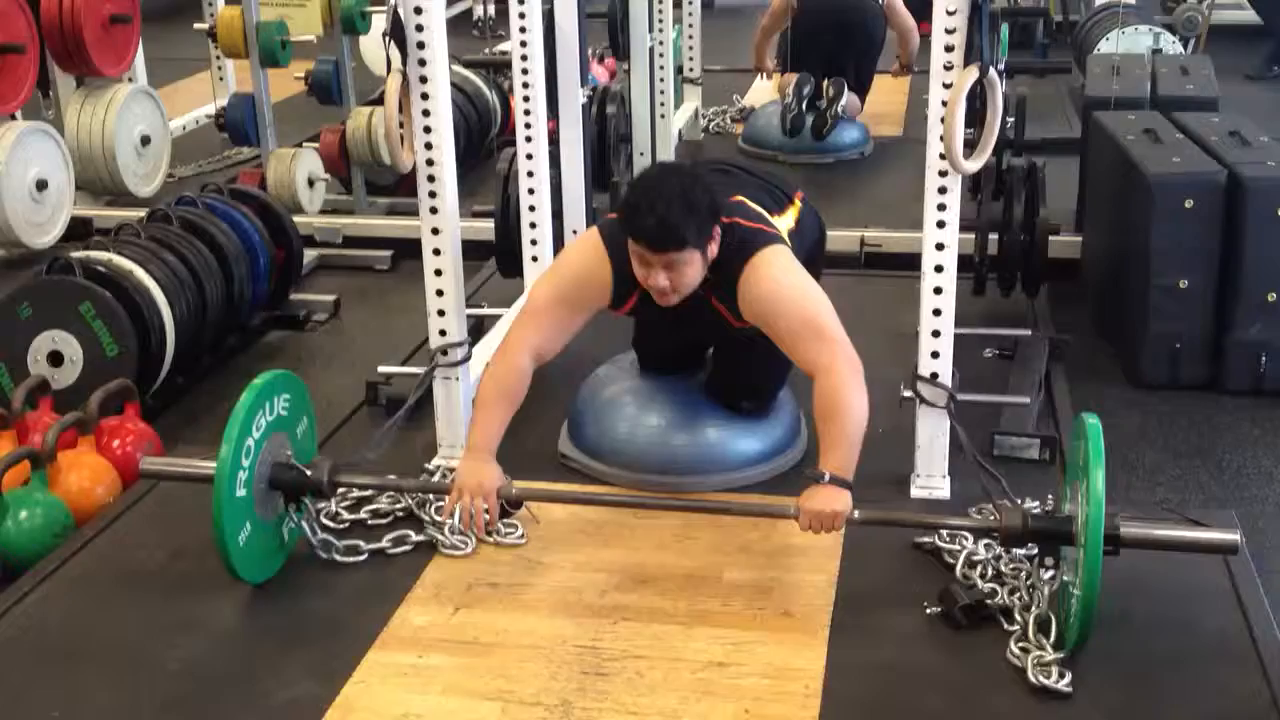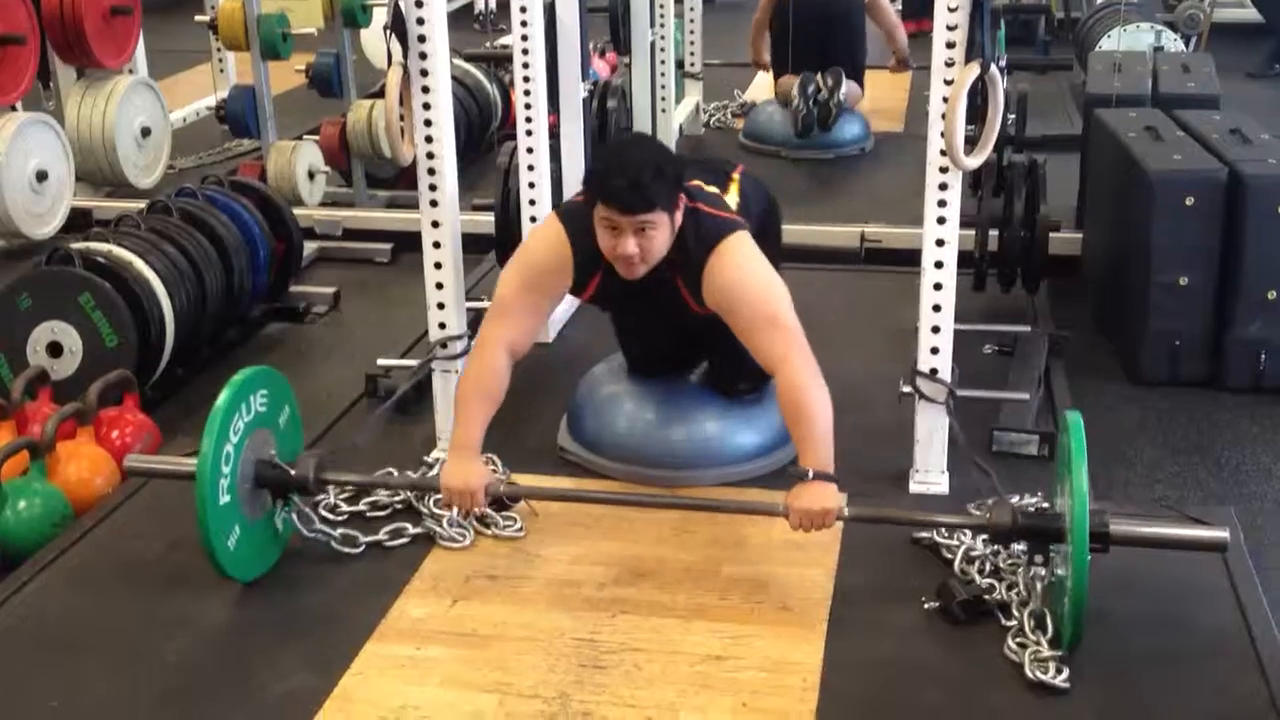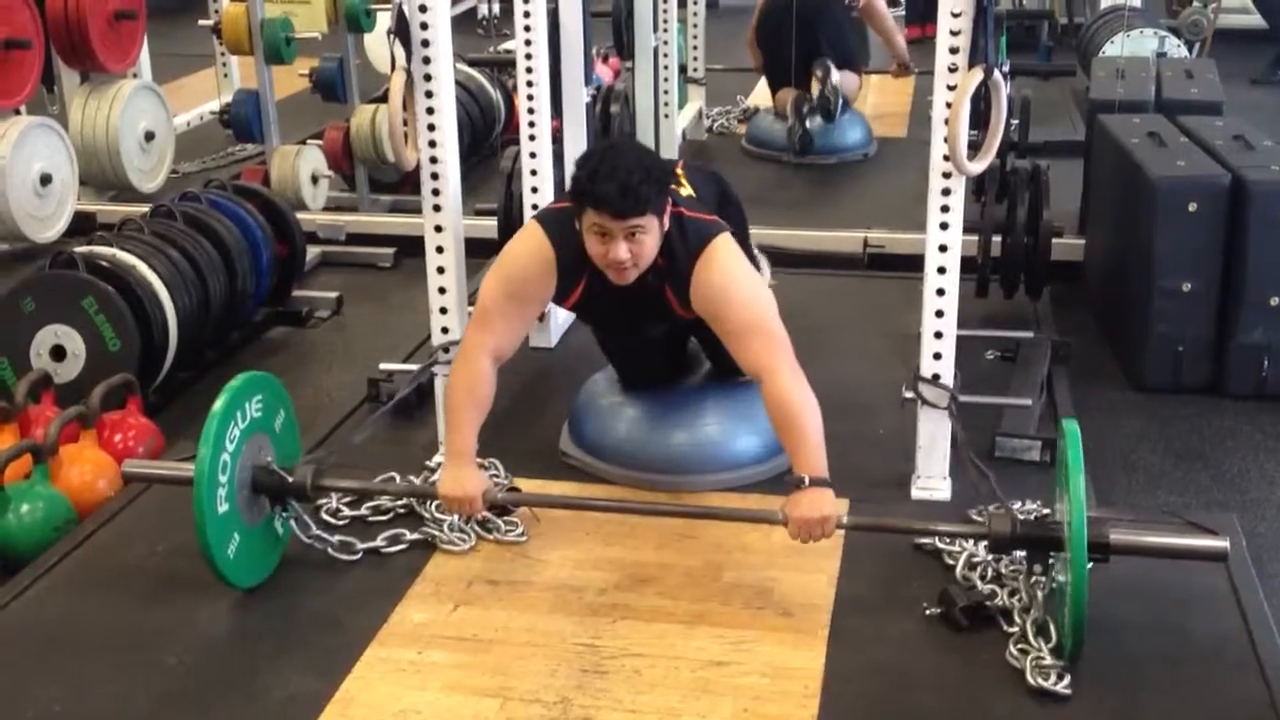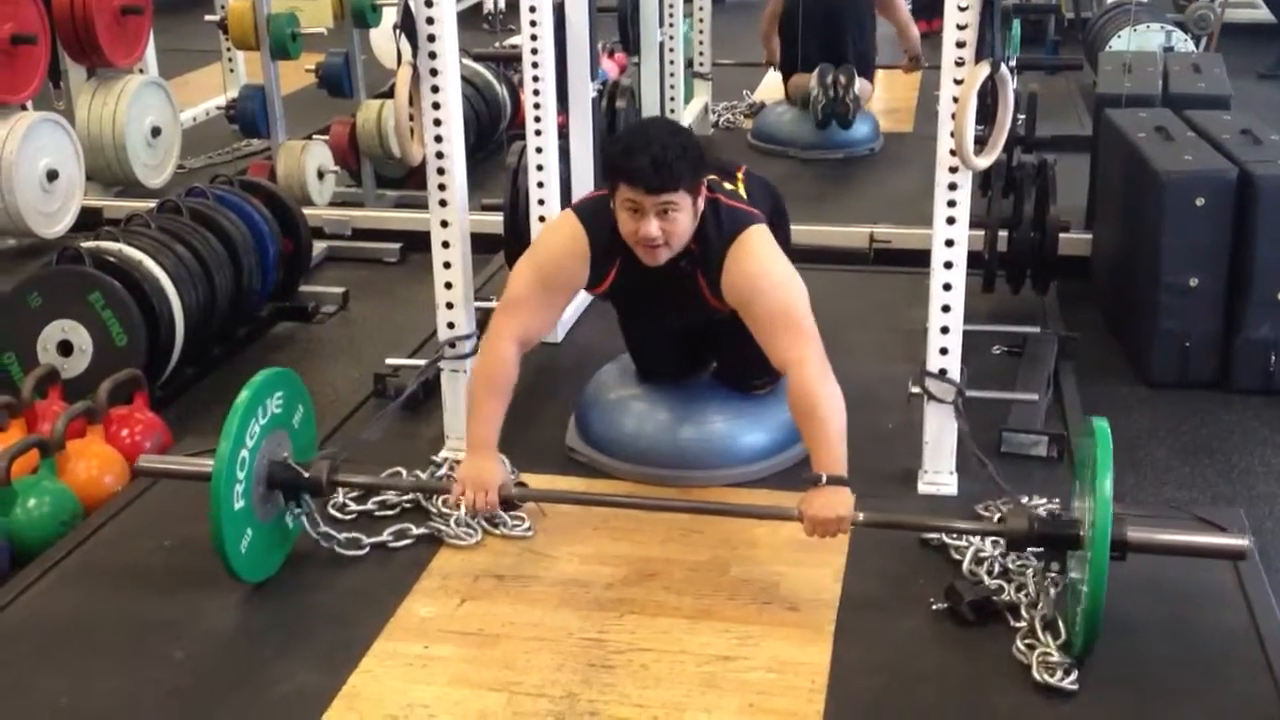
dt=0.5s
person 1, frame 1
left shoulder: (765, 269)
right shoulder: (601, 255)
left elbow: (839, 367)
right elbow: (522, 350)
left wrist: (833, 481)
right wrist: (478, 457)
left knee: (744, 398)
right knee: (660, 366)
right ankle: (706, 342)
person 1, frame 2
left shoulder: (727, 254)
right shoulder: (561, 238)
left elbow: (792, 362)
right elbow: (498, 345)
left wrist: (816, 477)
right wrist: (464, 454)
left knee: (739, 382)
right knee: (653, 370)
right ankle: (689, 341)
person 1, frame 3
left shoulder: (711, 255)
right shoulder: (542, 247)
left elbow: (778, 368)
right elbow: (480, 351)
left wrist: (811, 484)
right wrist: (459, 461)
left knee: (738, 364)
right knee: (647, 377)
left ankle: (754, 283)
person 1, frame 4
left shoulder: (745, 247)
right shoulder: (578, 234)
left elbow: (805, 362)
right elbow: (507, 338)
left wrist: (830, 481)
right wrist: (480, 453)
left knee: (751, 379)
right knee: (662, 373)
right ankle: (700, 347)
